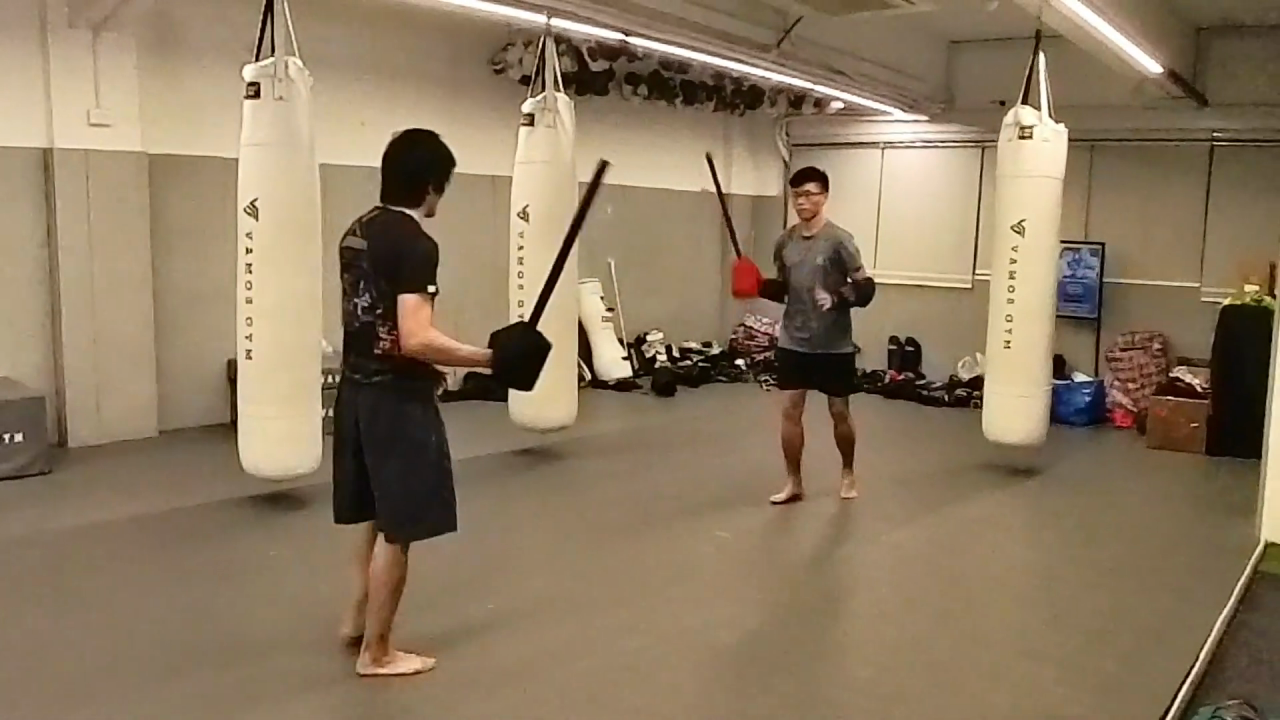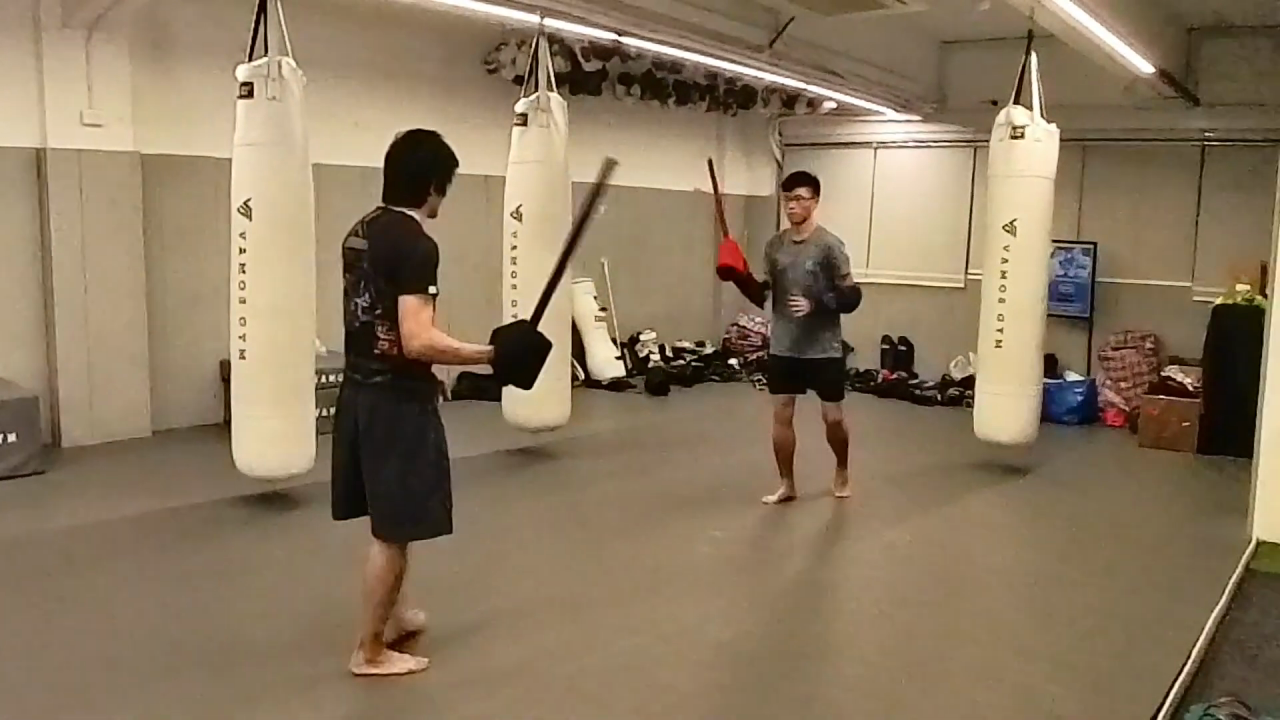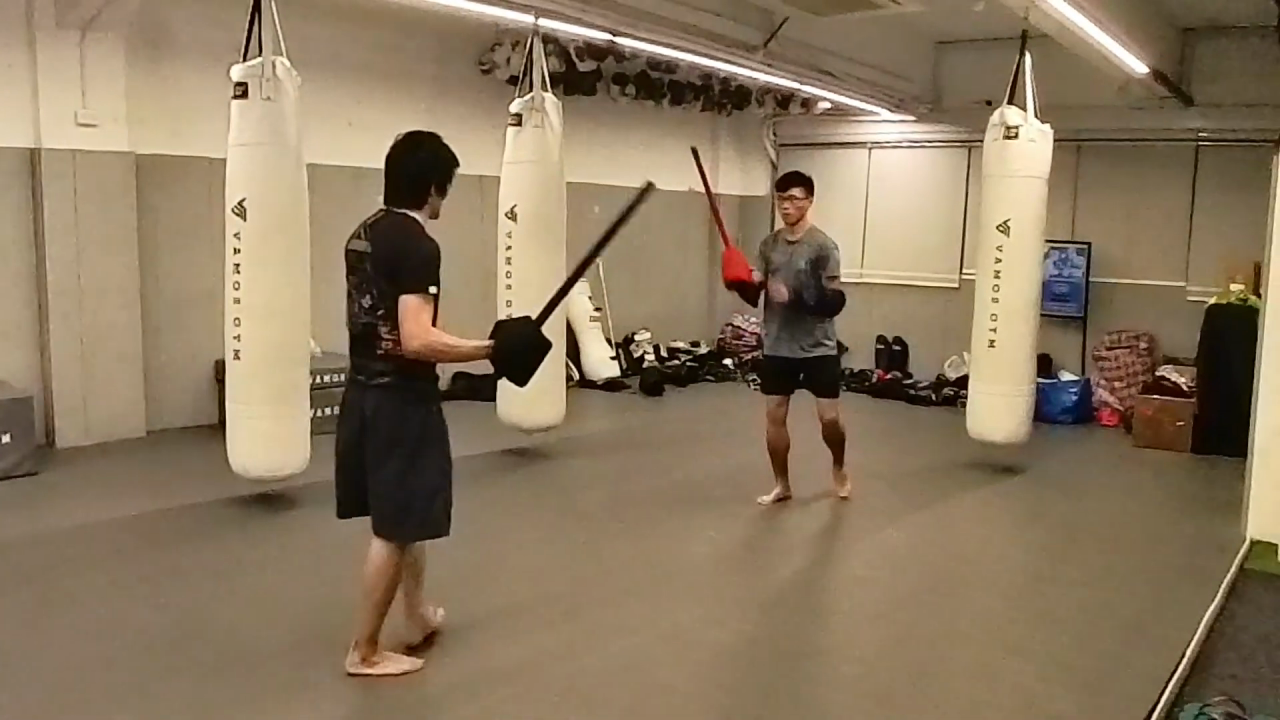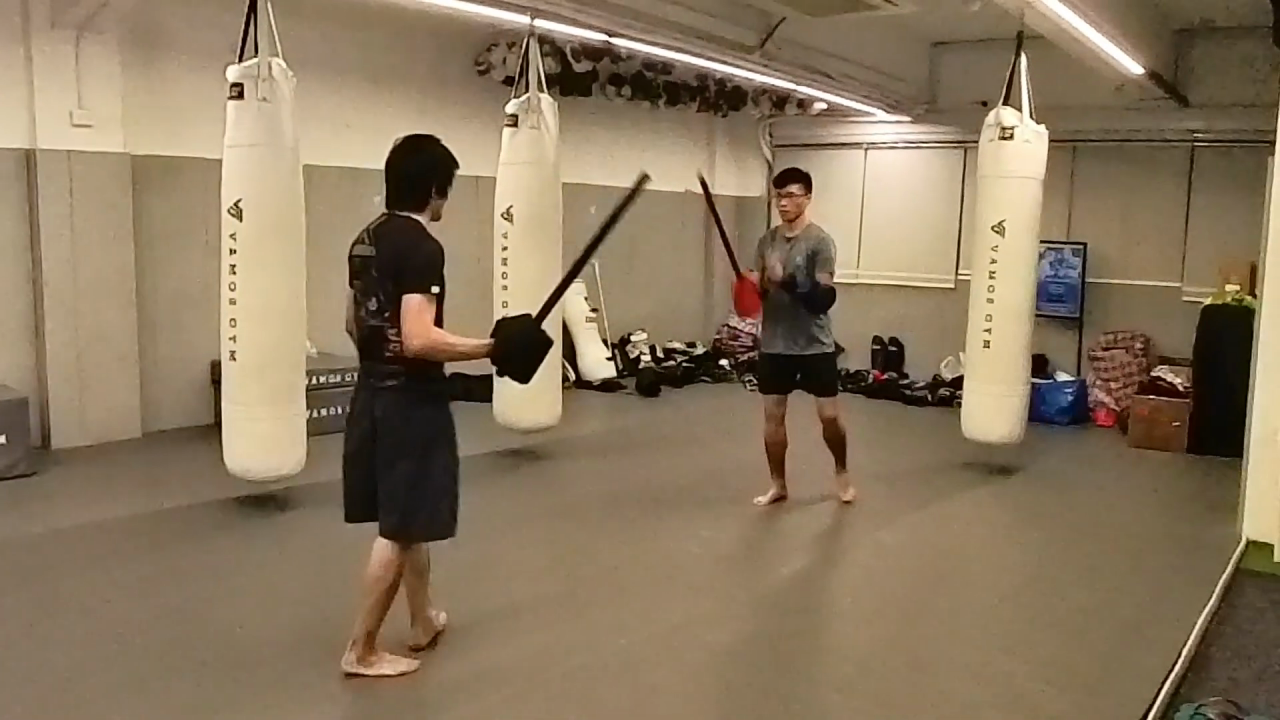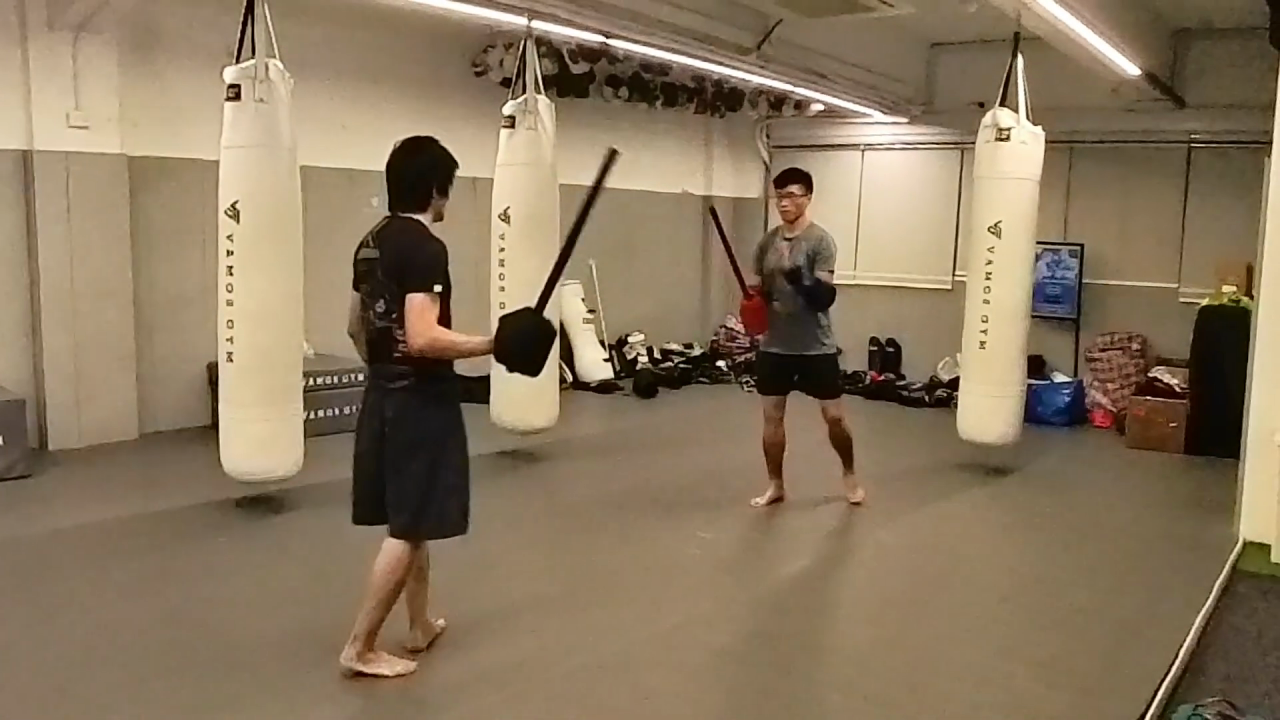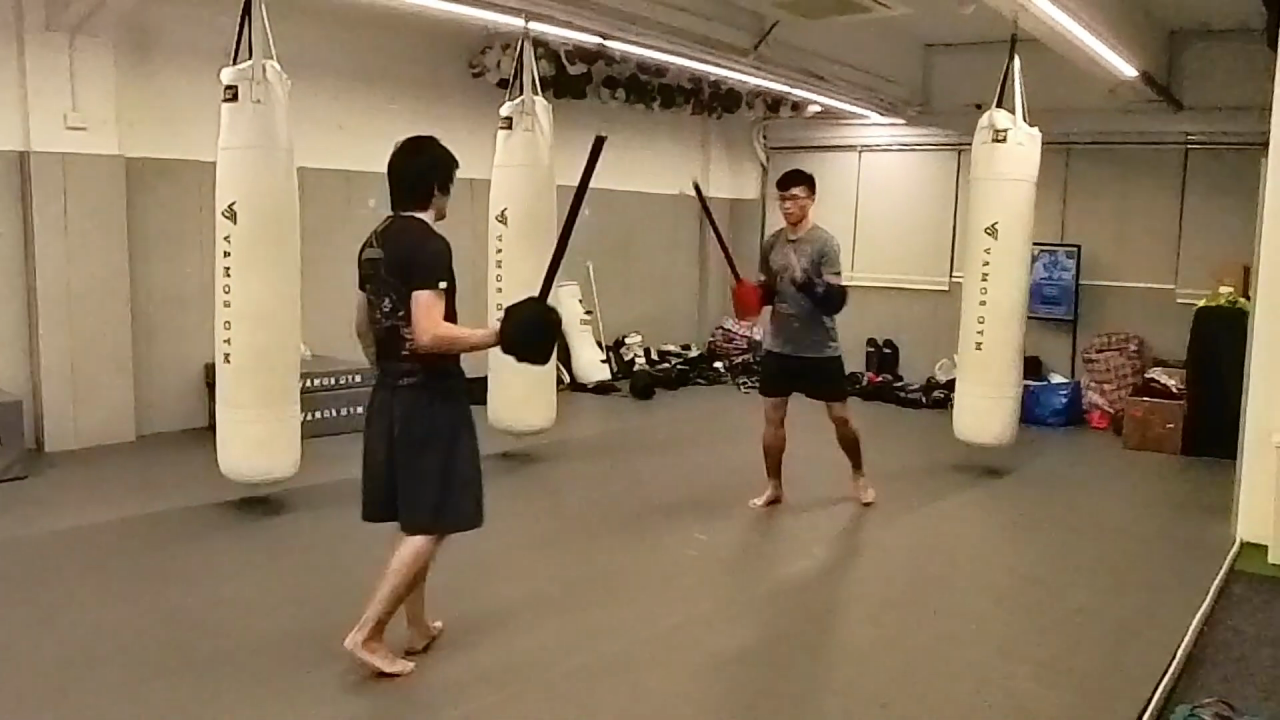
dt=0.1s
person 1, frame 1
left shoulder: (356, 232)
right shoulder: (416, 244)
right elbow: (415, 340)
right wrist: (486, 356)
left hip: (355, 388)
right hip: (397, 398)
left knee: (377, 516)
right knee: (400, 526)
left ankle: (356, 616)
right ankle: (376, 651)
person 1, frame 2
left shoulder: (359, 232)
right shoulder: (416, 245)
right elbow: (419, 342)
right wrist: (489, 353)
left hip: (357, 388)
right hip: (397, 398)
left knee: (384, 515)
right knee: (396, 527)
left ankle: (392, 615)
right ankle: (370, 650)
person 1, frame 3
left shoulder: (362, 236)
right shoulder: (418, 246)
right elbow: (414, 339)
right wrist: (489, 348)
left hip: (363, 392)
right hip: (403, 397)
left knee: (399, 517)
right knee: (397, 525)
left ankle: (417, 616)
right ankle: (363, 651)
person 1, frame 4
left shoulder: (366, 239)
right shoulder: (422, 247)
right elbow: (419, 339)
right wrist: (492, 347)
left hip: (372, 393)
right hip: (412, 399)
left knee: (408, 515)
right knee: (401, 527)
left ankle: (423, 620)
right ankle: (363, 650)
person 1, frame 5
left shoulder: (370, 243)
right shoulder: (426, 247)
left elbow: (357, 327)
right elbow: (424, 337)
right wrist: (491, 343)
left hip: (381, 395)
right hip: (422, 400)
left knee: (405, 518)
right knee: (411, 528)
left ankle: (420, 625)
right ankle: (361, 645)
person 1, frame 6
left shoulder: (374, 243)
right shoulder: (429, 245)
left elbow: (364, 328)
right elbow: (430, 334)
right wrist: (497, 335)
left hip: (388, 394)
right hip: (429, 398)
left knee: (410, 517)
right knee: (432, 523)
left ankle: (418, 626)
right ankle: (368, 633)
person 2, frame 1
left shoulder: (840, 239)
right shoulder: (785, 241)
left wrist: (840, 298)
left hip: (836, 344)
right hip: (793, 342)
left knee: (840, 411)
right knee: (790, 412)
left ankle: (848, 473)
right ankle: (793, 483)
person 2, frame 2
left shoulder: (829, 245)
right shoulder: (774, 245)
left elbow: (852, 297)
right elbow: (761, 295)
left wrist: (816, 305)
right wrist: (738, 275)
left hip: (823, 349)
right hip: (783, 348)
left knee: (833, 418)
right knee: (781, 416)
left ankle: (841, 470)
right ankle: (787, 484)
person 2, frame 3
left shoulder: (823, 245)
right shoulder: (768, 244)
left elbow: (834, 302)
right elbow: (754, 293)
left wrist: (794, 297)
left hip: (817, 347)
right hip: (776, 346)
left knee: (829, 417)
right knee: (775, 415)
left ankle: (839, 469)
right ankle: (781, 484)
person 2, frame 4
left shoulder: (820, 241)
right shoulder: (767, 241)
left elbow: (825, 298)
right elbow: (757, 289)
left wrist: (785, 279)
left hip: (815, 345)
right hip: (774, 345)
left knee: (829, 416)
right knee: (773, 415)
left ankle: (841, 471)
right ankle: (778, 484)
person 2, frame 5
left shoulder: (820, 241)
right shoulder: (768, 241)
left elbow: (824, 297)
left wrist: (792, 270)
left hip: (815, 346)
right hip: (774, 345)
left knee: (833, 416)
right knee: (772, 415)
left ankle: (849, 474)
right ankle: (776, 486)
person 2, frame 6
left shoulder: (825, 243)
right shoulder: (772, 243)
left elbow: (836, 300)
left wrist: (803, 280)
left hip: (821, 349)
right hip: (779, 347)
left knee: (840, 417)
right knee: (773, 416)
left ankle: (859, 475)
right ankle: (774, 487)
